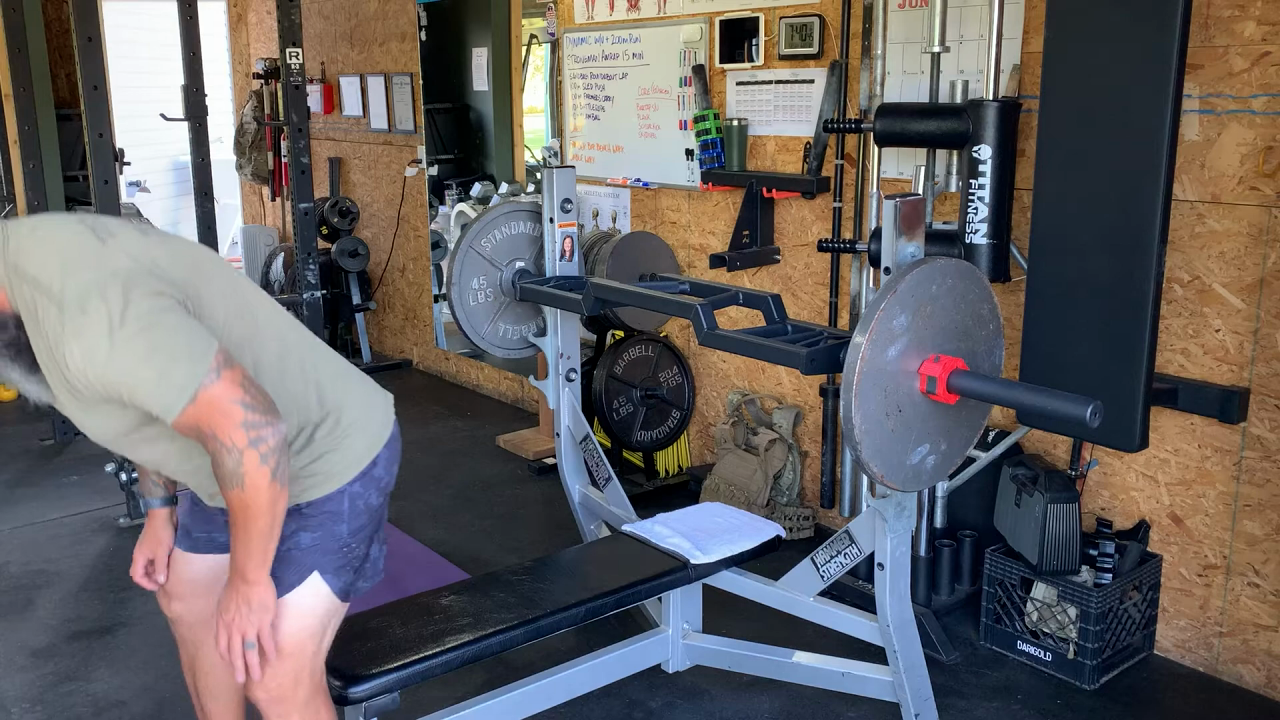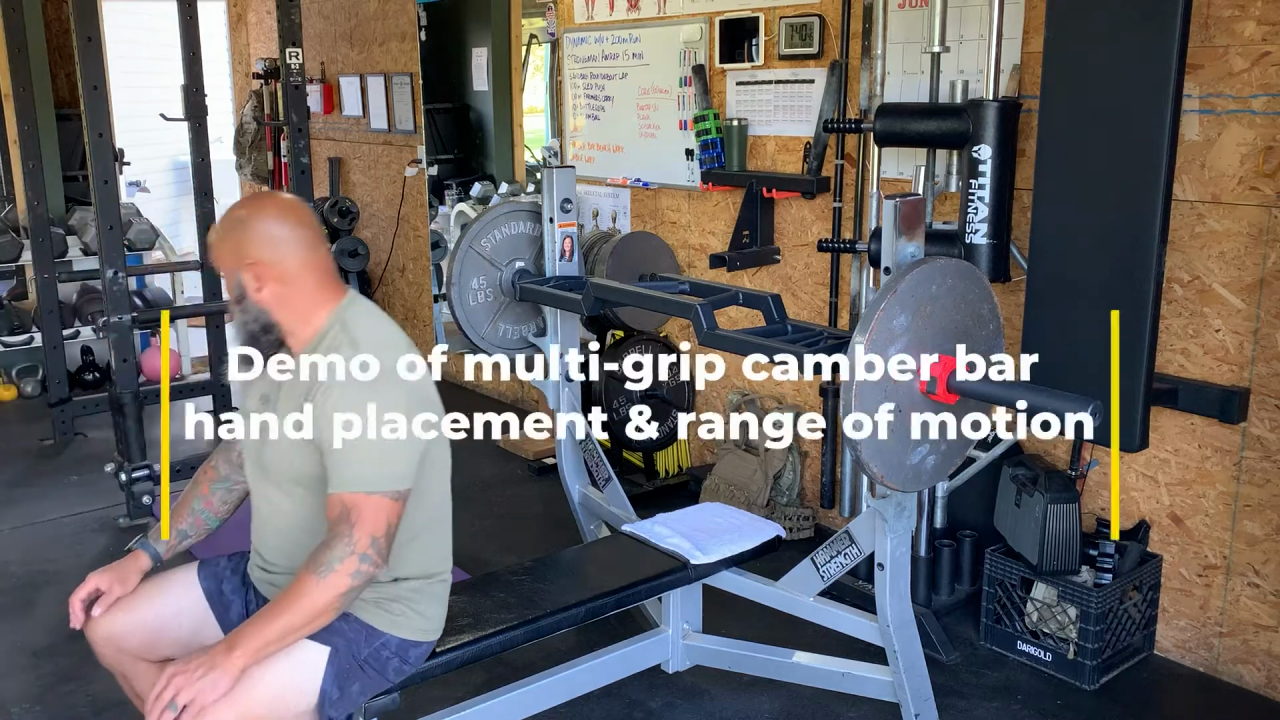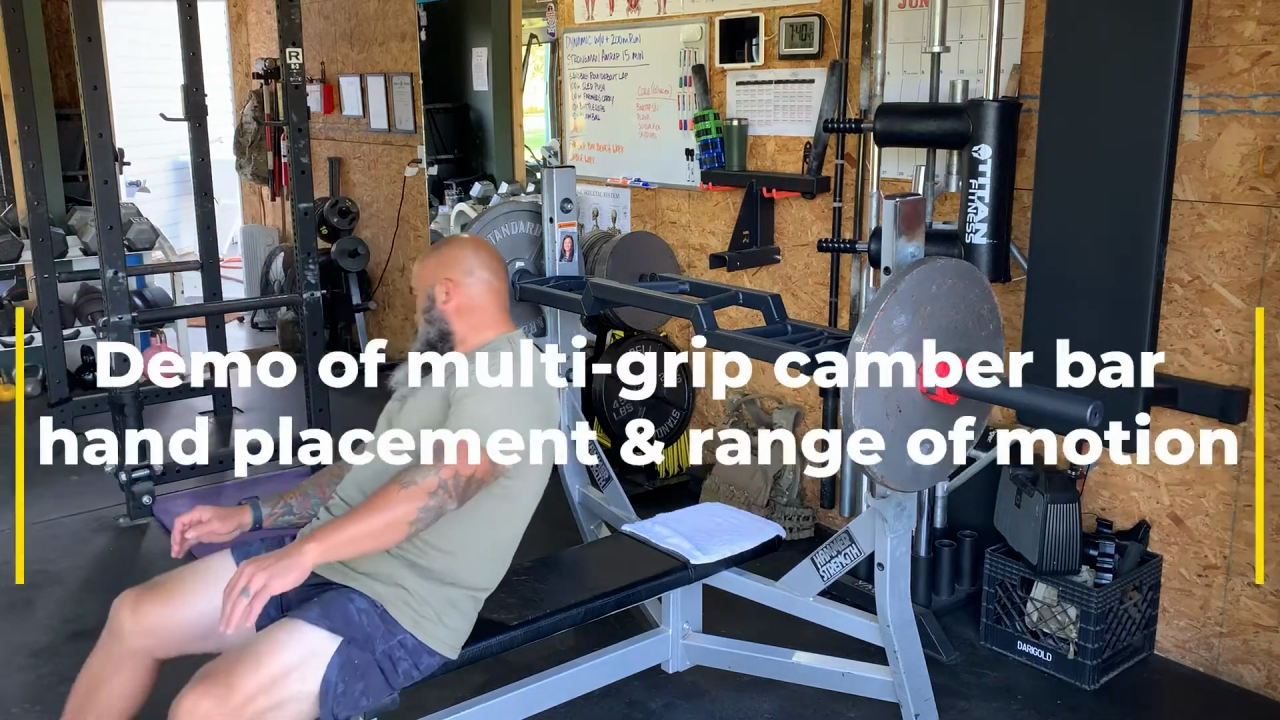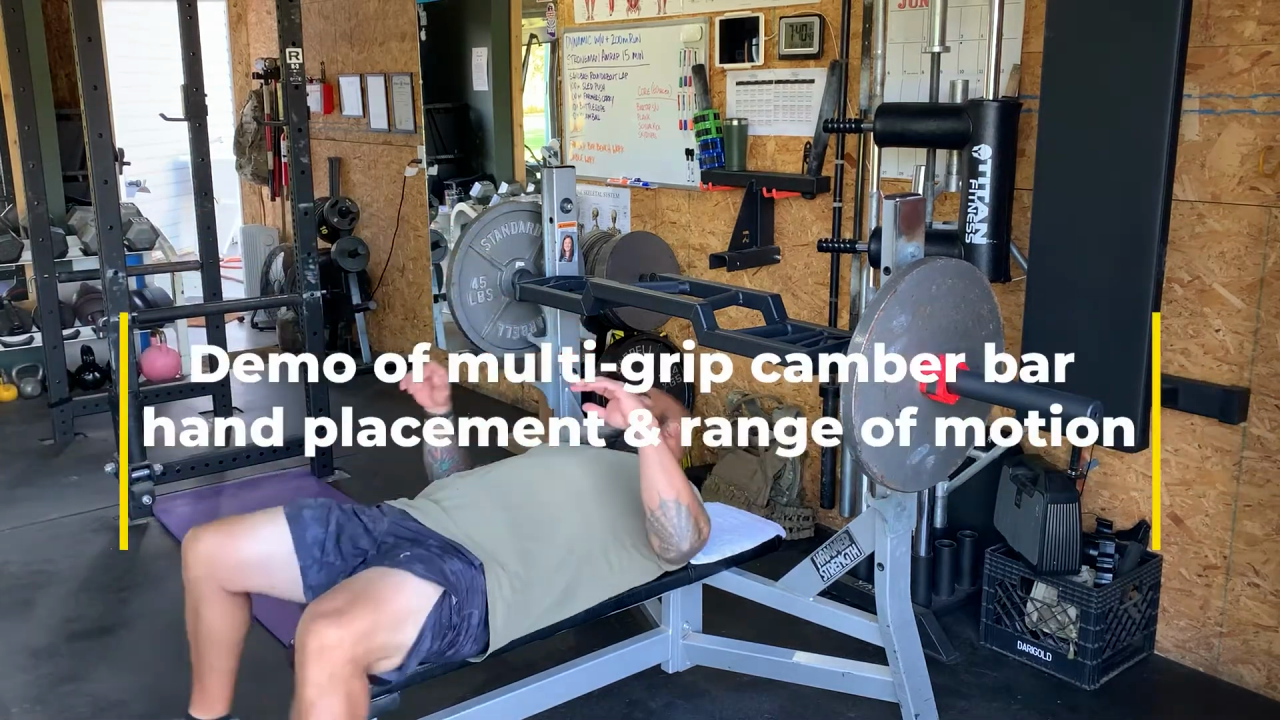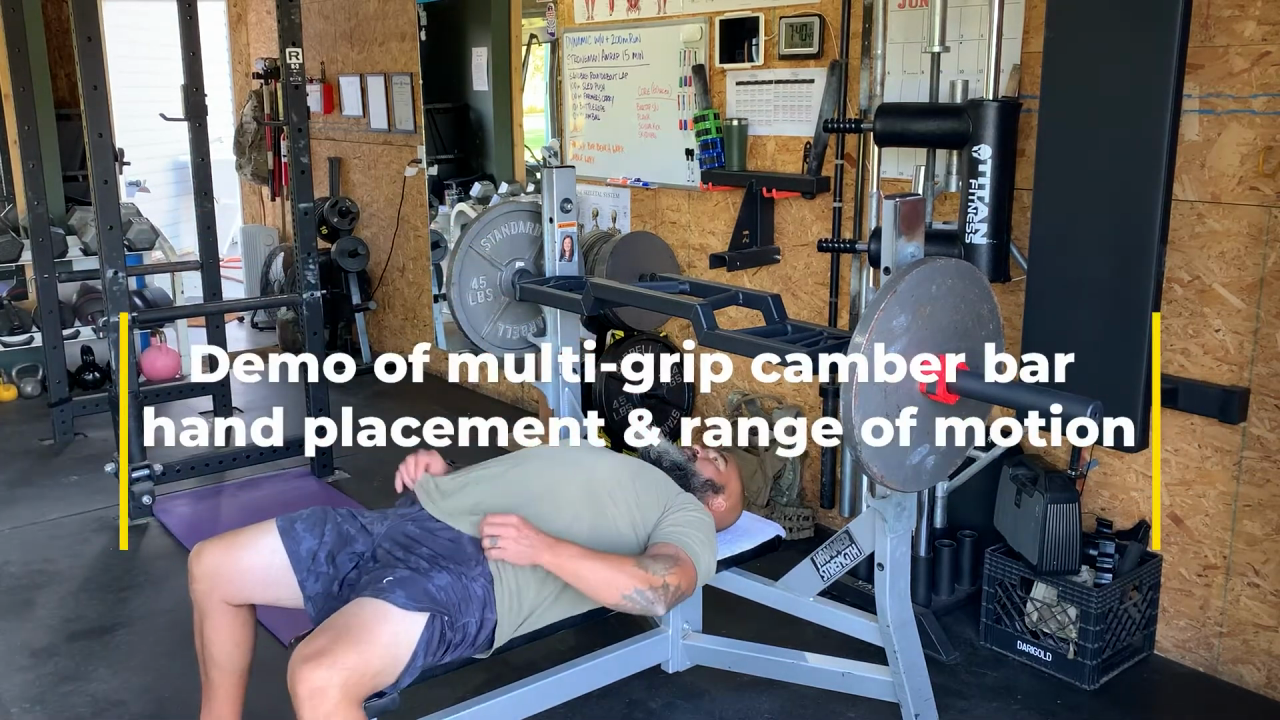
dt=1s
person 1, frame 1
left shoulder: (85, 307)
left elbow: (252, 429)
left wrist: (248, 580)
right wrist: (159, 510)
left hip: (327, 459)
right knee: (187, 601)
person 1, frame 2
left shoulder: (366, 374)
right shoulder: (291, 344)
left elbow: (359, 552)
right elbow: (236, 458)
left wrist: (228, 658)
right wrist: (141, 557)
left hip: (372, 615)
right knee: (111, 625)
person 1, frame 3
right shoulder: (453, 370)
left elbow: (439, 484)
left wrist: (302, 551)
right wrist: (248, 516)
left hip: (399, 612)
right hip: (329, 565)
right knee: (136, 616)
person 1, frame 4
left shoulder: (662, 488)
right shoulder: (578, 455)
left elbow: (678, 541)
left wrist: (641, 424)
right wrist: (440, 413)
left hip: (468, 574)
right hip: (401, 521)
left knee: (328, 637)
right knee: (208, 551)
person 1, frame 5
left shoulder: (689, 518)
right shoulder: (611, 465)
left elbow: (656, 591)
left wrist: (545, 548)
right wrist: (438, 470)
left hip: (467, 567)
right hip: (414, 519)
right knee: (213, 566)
